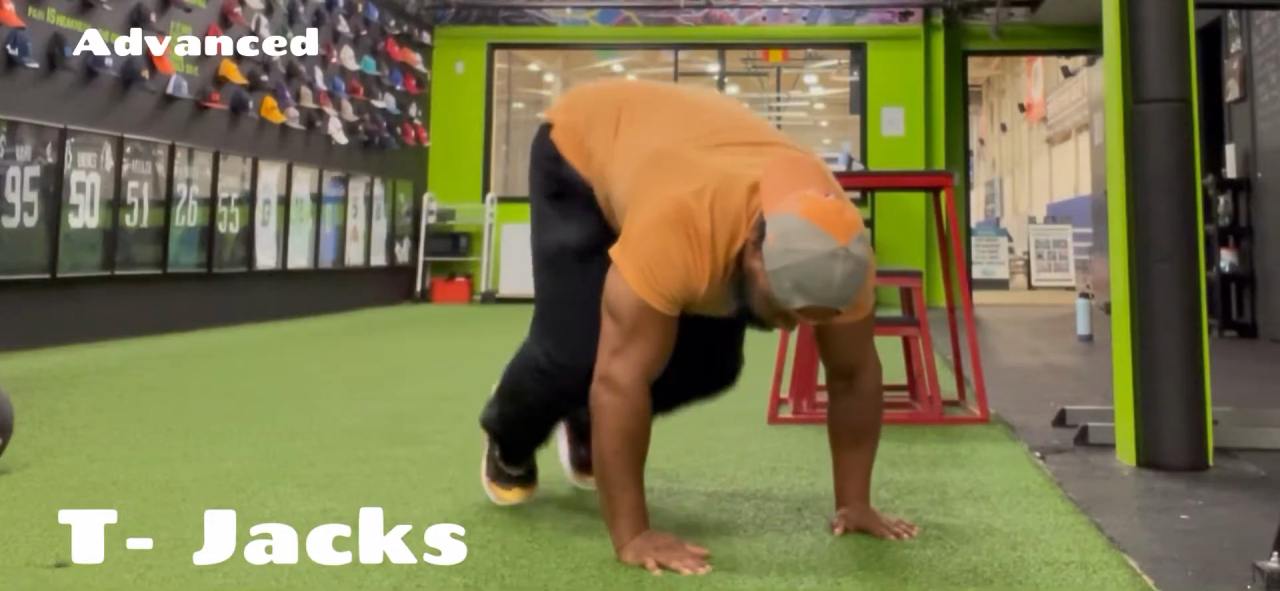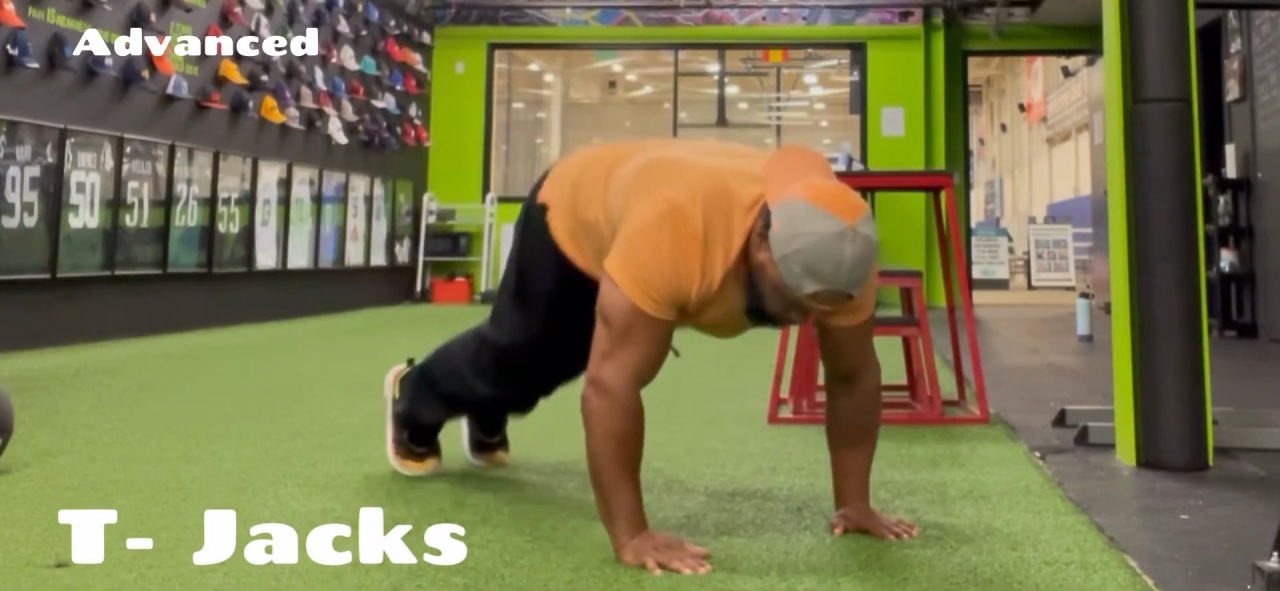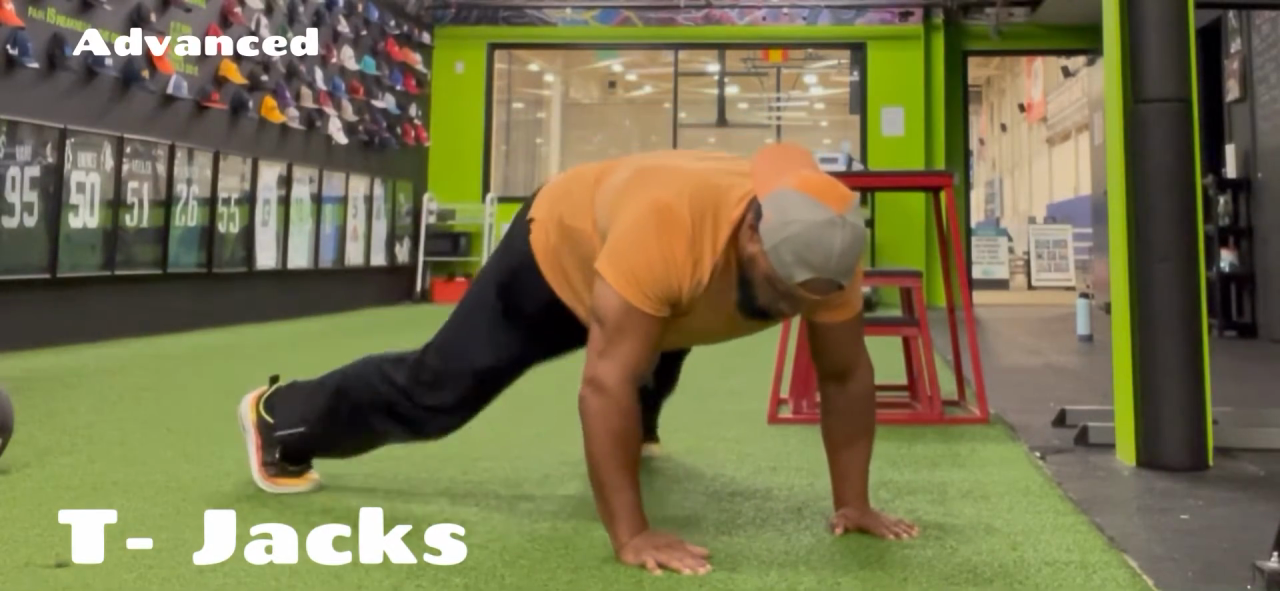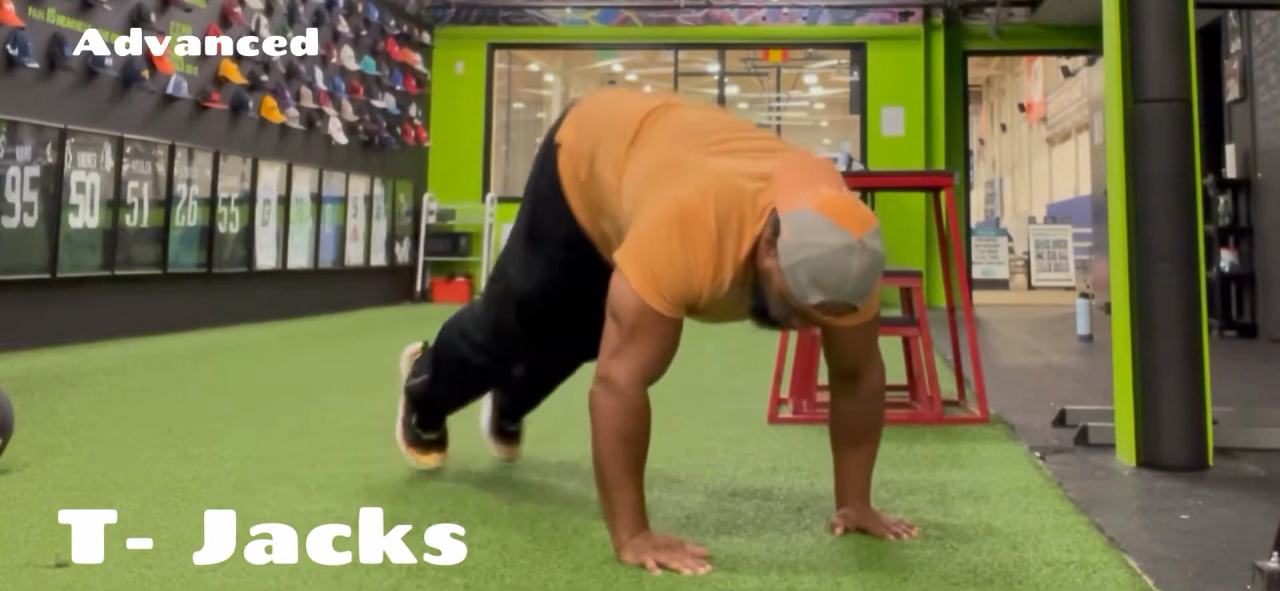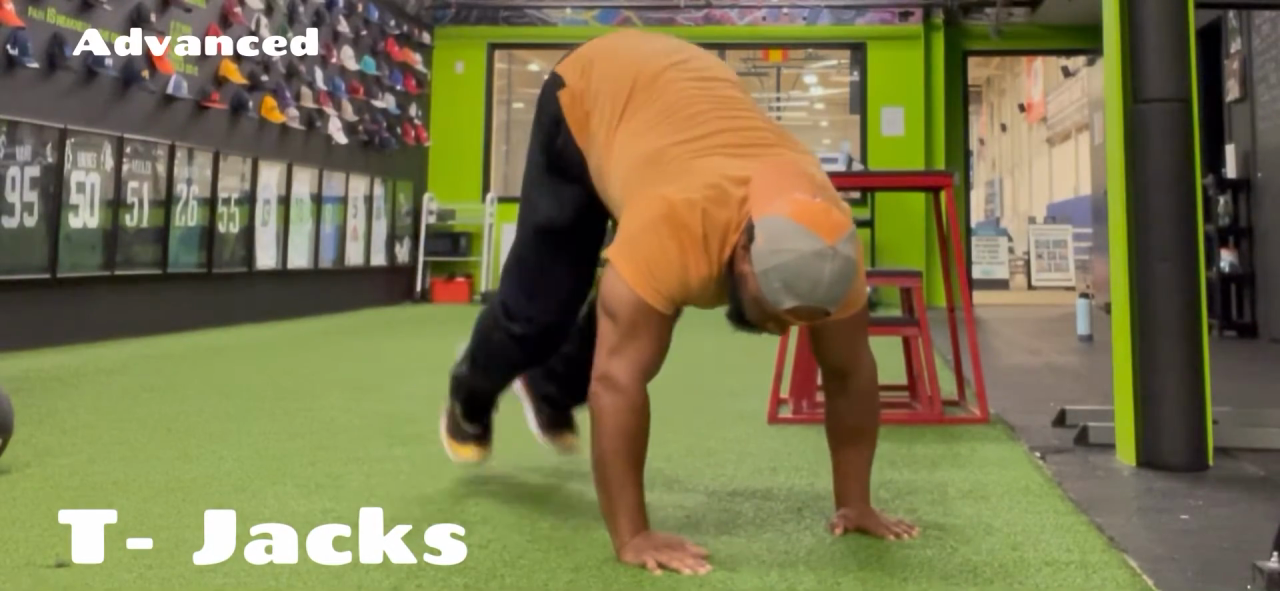
dt=0.7s
person 1, frame 1
left shoulder: (832, 247)
right shoulder: (677, 227)
left elbow: (853, 373)
right elbow: (620, 380)
left wrist: (855, 502)
right wrist: (632, 536)
left knee: (711, 365)
right knee: (575, 353)
left ankle: (585, 424)
right ankle: (508, 439)
person 1, frame 2
left shoulder: (834, 248)
right shoulder: (675, 235)
left elbow: (854, 377)
right elbow: (608, 386)
left wrist: (854, 503)
right wrist: (630, 536)
right hip: (576, 223)
left knee: (564, 361)
right knee: (512, 361)
left ankle: (487, 421)
right ankle: (412, 393)
person 1, frame 3
left shoulder: (819, 250)
right shoulder: (667, 230)
left elbow: (846, 376)
right elbow: (606, 383)
left wrist: (854, 504)
right wrist: (630, 535)
left hip: (657, 281)
right hip: (565, 244)
right knee: (442, 386)
left ankle: (627, 428)
right ankle: (278, 415)
person 1, frame 4
left shoulder: (833, 250)
right shoulder: (689, 230)
left elbow: (857, 375)
right elbow: (621, 382)
left wrist: (855, 503)
right wrist: (630, 537)
left knee: (575, 336)
right knee: (515, 327)
left ankle: (508, 399)
right ankle: (426, 385)
person 1, frame 5
left shoulder: (821, 244)
right shoulder: (676, 225)
left elbow: (849, 372)
right elbow: (617, 379)
left wrist: (855, 503)
right wrist: (631, 537)
left knee: (649, 321)
right knee: (541, 301)
left ankle: (550, 386)
right ankle: (472, 396)
